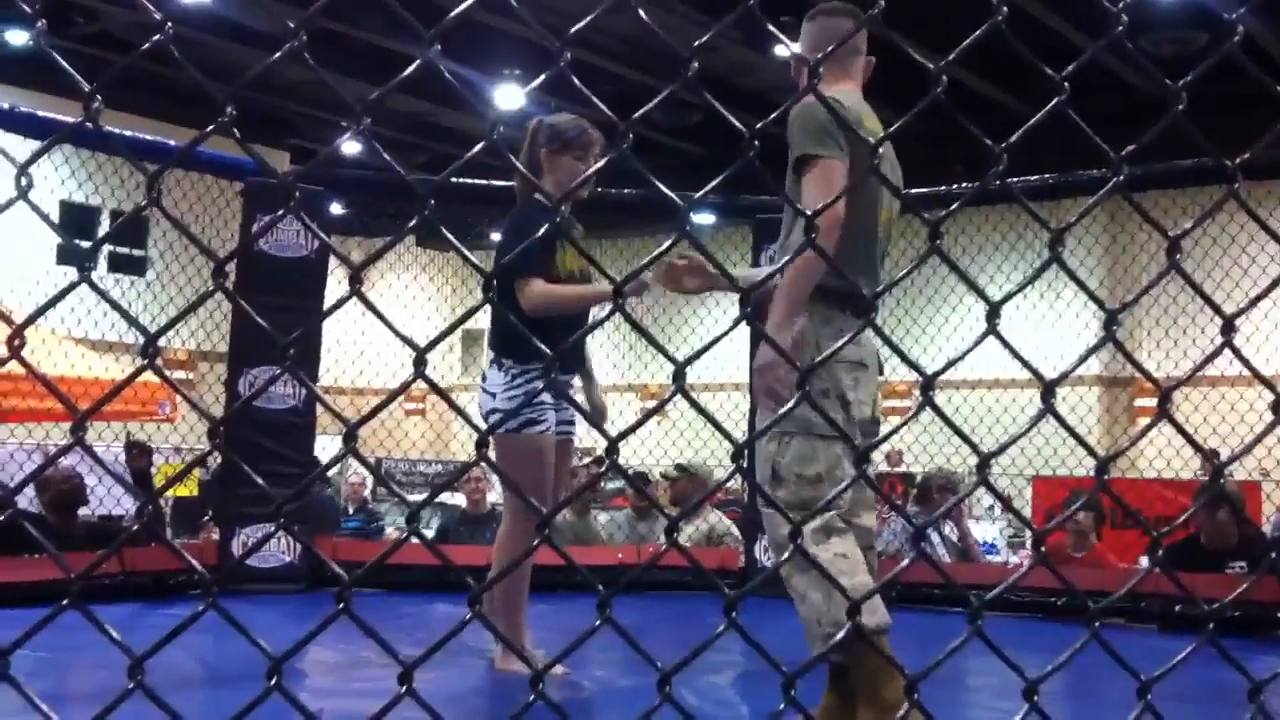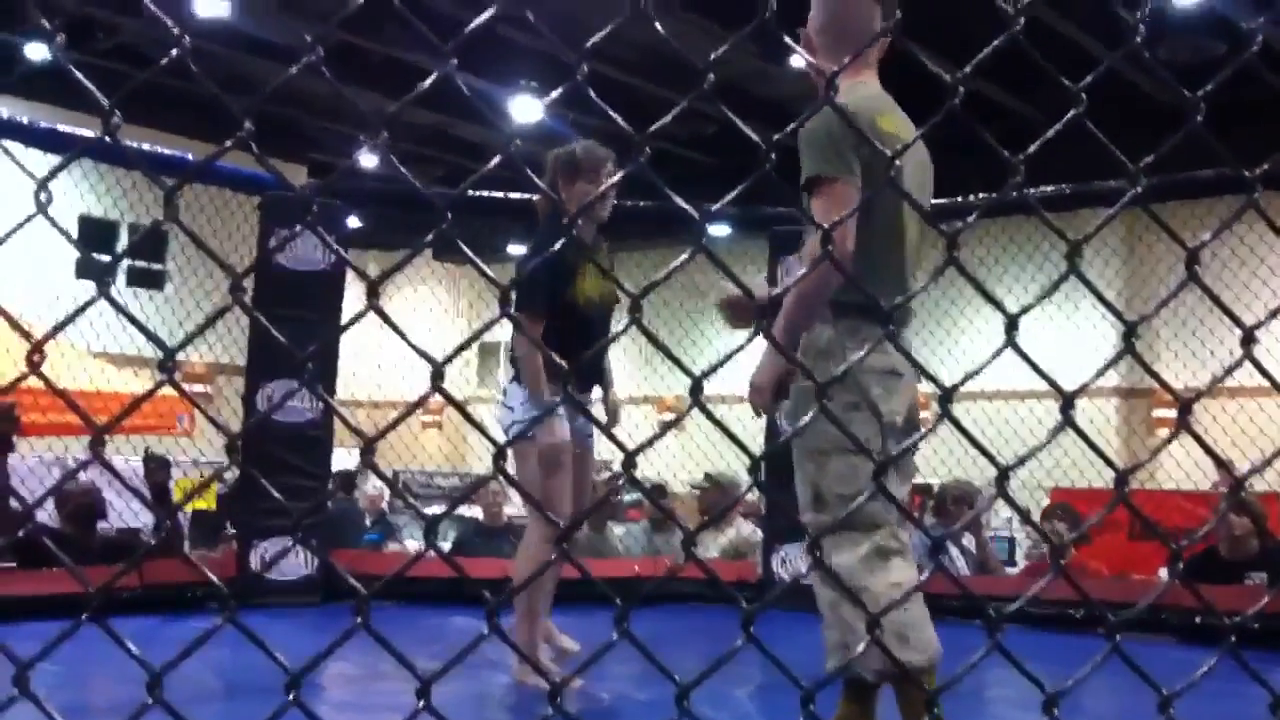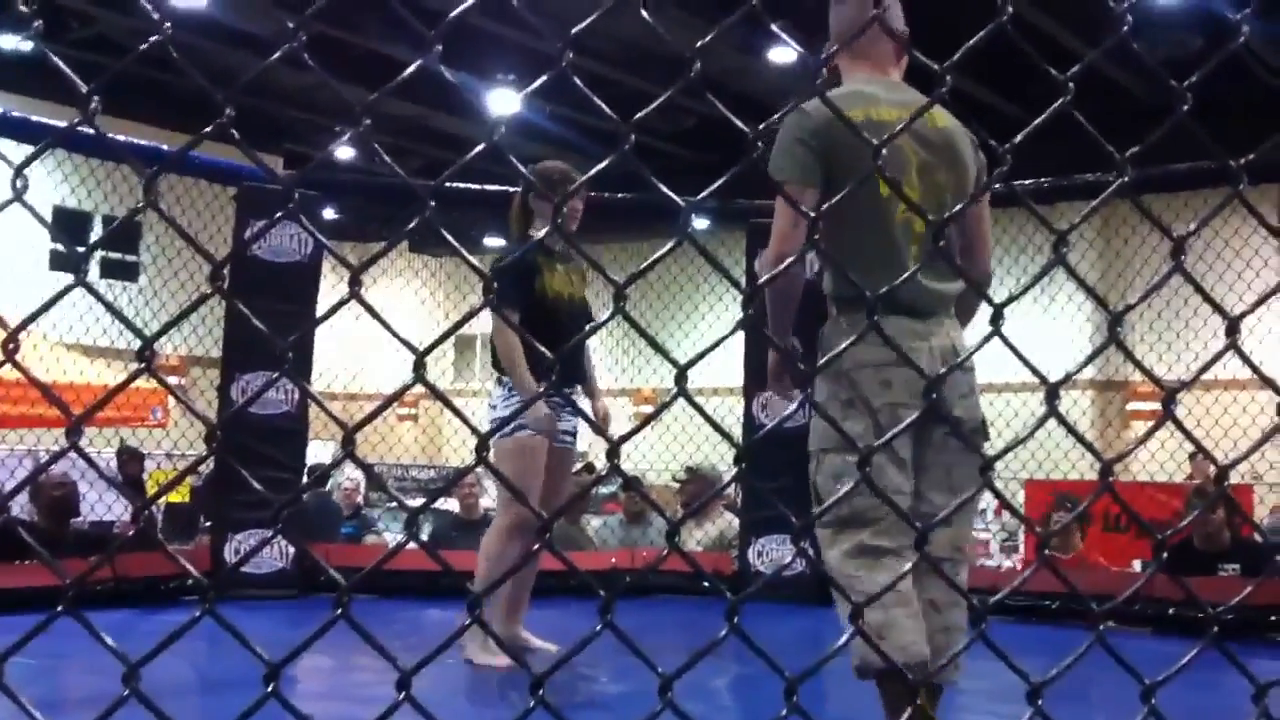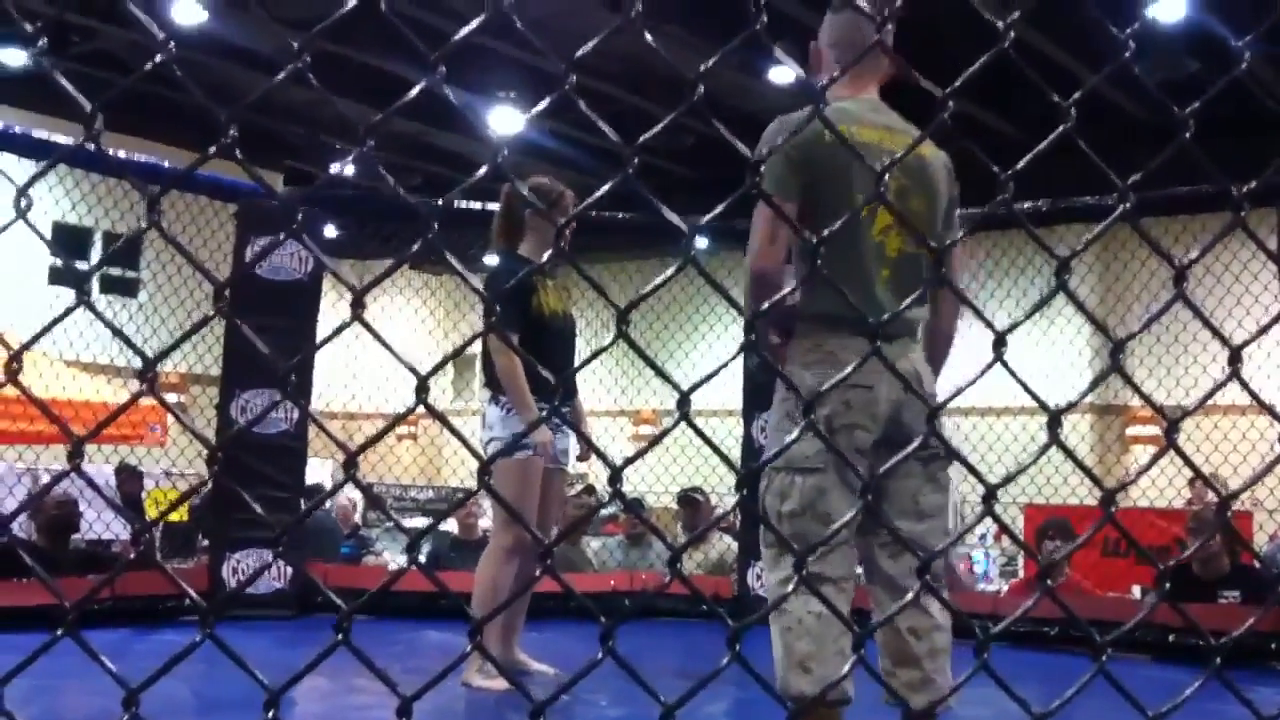
dt=1s
person 1, frame 1
left shoulder: (817, 114)
right shoulder: (880, 140)
left elbow: (823, 216)
left wrist: (778, 330)
right wrist: (718, 278)
left hip: (813, 335)
right hip: (852, 344)
left knee: (801, 516)
right knee: (841, 520)
person 1, frame 2
left shoulder: (834, 117)
right shoulder: (907, 133)
left elbow: (833, 245)
left wrist: (776, 349)
right wrist: (772, 302)
left hip: (841, 349)
right hip: (890, 352)
left knee: (854, 539)
right knee: (871, 535)
person 1, frame 3
left shoulder: (814, 118)
right shoulder: (956, 131)
left elbow: (785, 252)
right elbow: (979, 269)
left wrist: (779, 341)
left hip: (863, 347)
right hip: (945, 351)
left knee: (864, 540)
right knee: (940, 545)
person 1, frame 4
left shoulder: (795, 133)
right shoulder: (932, 153)
left elbow: (765, 264)
right elbow: (948, 294)
left wrist: (768, 333)
left hip: (825, 363)
right hip: (906, 368)
left knee: (809, 559)
right knee: (914, 564)
person 2, frame 1
left shoulder: (566, 226)
right shoulder: (529, 218)
right elbow: (532, 298)
left wrist: (591, 384)
right wrist: (614, 290)
left hip: (555, 384)
right hip: (521, 380)
left knee: (542, 516)
right knee: (526, 516)
left ankle: (509, 632)
right ankle: (510, 648)
person 2, frame 2
left shoulder: (597, 252)
right shoulder: (548, 251)
right elbow: (526, 337)
left wrist: (609, 389)
right wrist: (547, 416)
left hip: (575, 401)
right hip: (538, 401)
left knee: (572, 519)
right knee: (549, 523)
left ankle: (538, 620)
right ankle: (527, 658)
person 2, frame 3
left shoulder: (573, 264)
right shoulder: (518, 257)
right elbow: (504, 329)
left wrist: (594, 394)
right wrist: (531, 396)
left hip: (562, 401)
right hip: (523, 396)
left knee: (546, 519)
right knee: (517, 514)
left ankle: (511, 625)
right ankle: (479, 632)
person 2, frame 4
left shoulder: (552, 280)
right shoulder: (510, 275)
right elbow: (502, 350)
left wrist: (579, 422)
right wrist: (532, 421)
left hip: (553, 421)
right hip: (517, 417)
left knee: (538, 542)
right knee: (511, 537)
left ankle: (507, 648)
right ankle: (476, 657)
